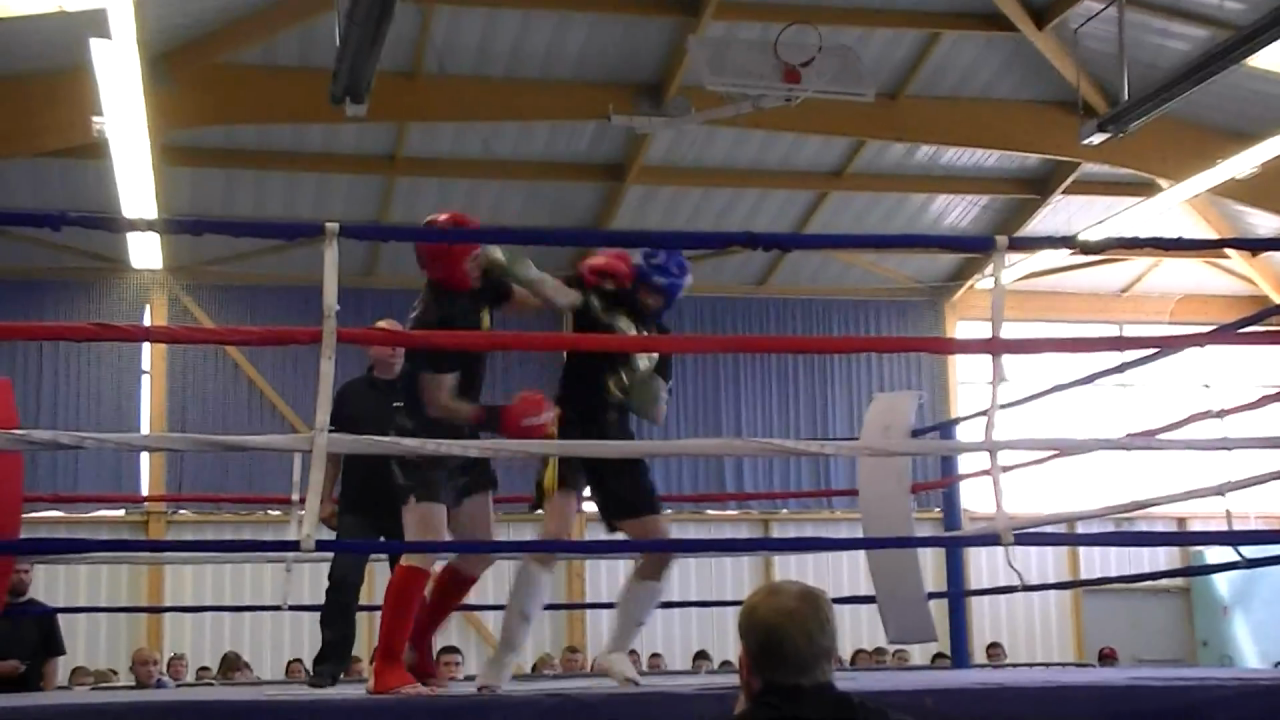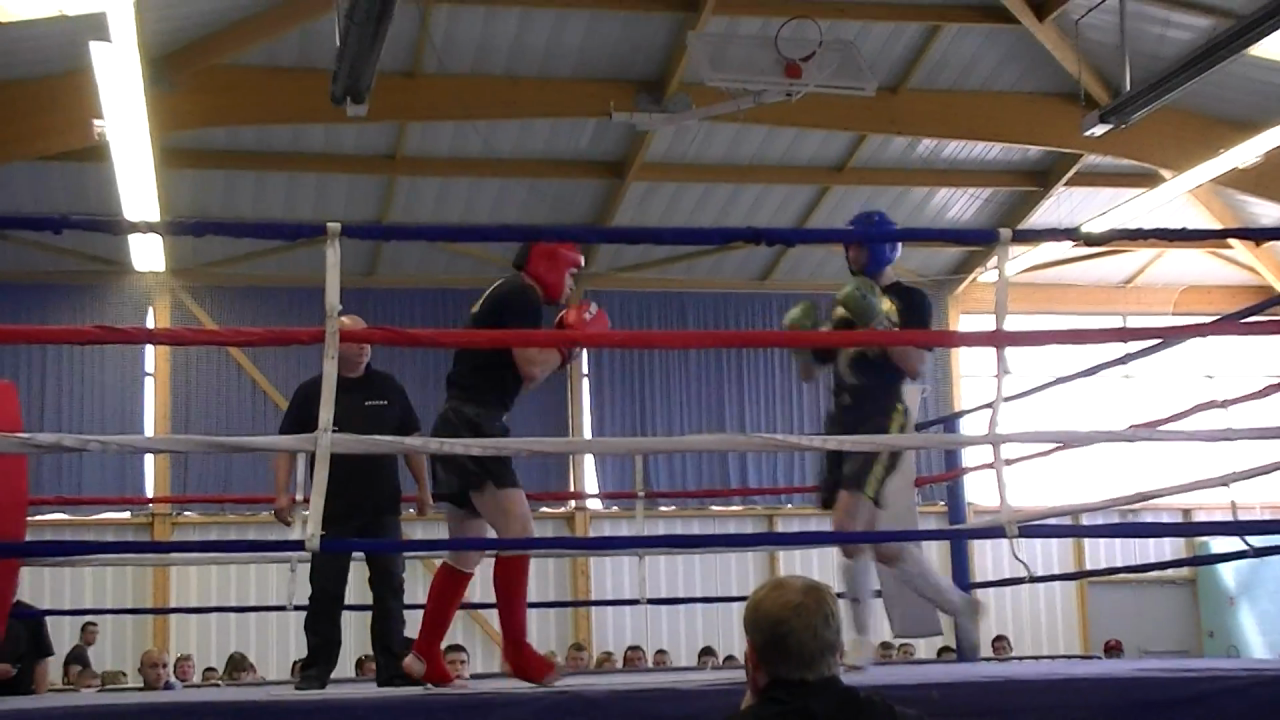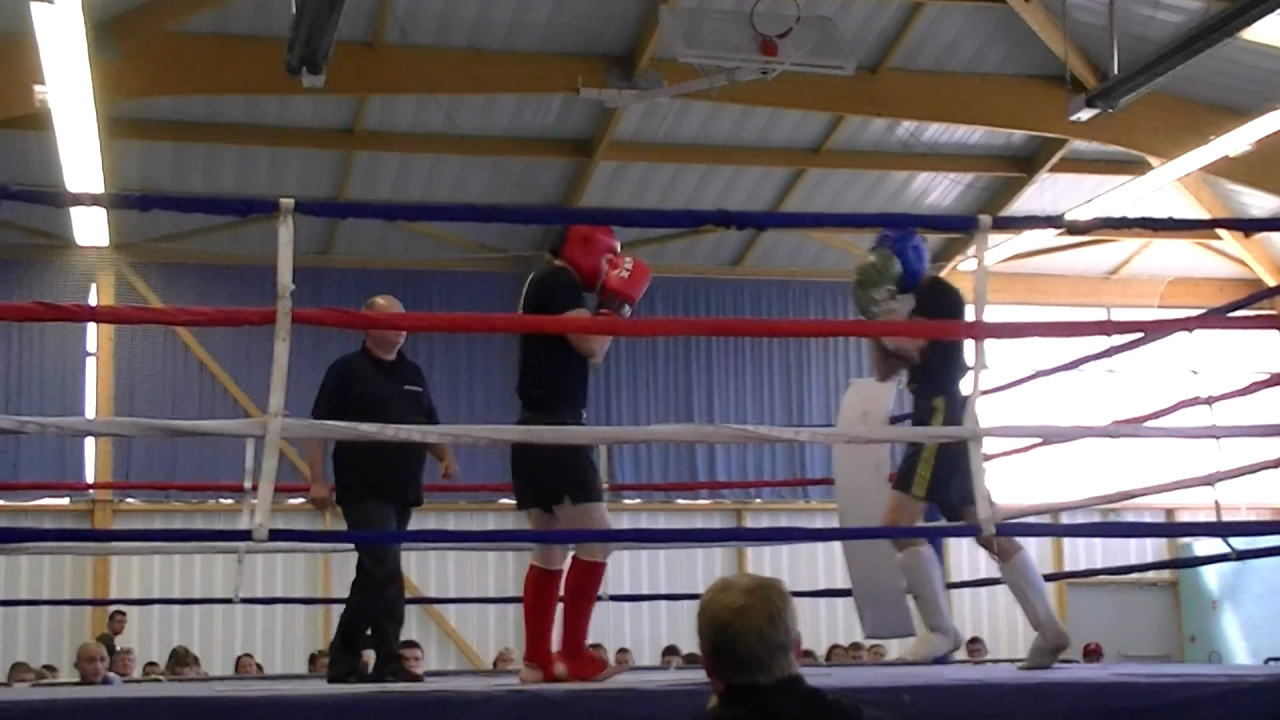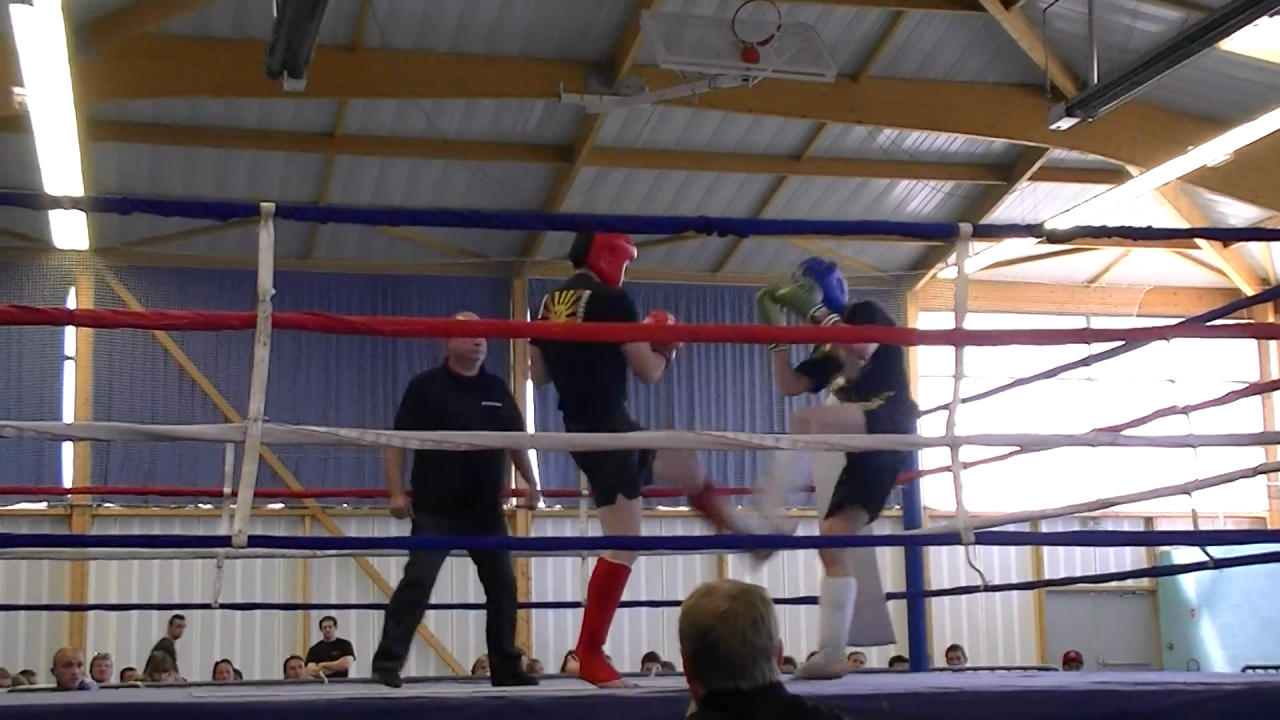
dt=0.7s
person 1, frame 1
left shoulder: (477, 285)
right shoulder: (436, 319)
left elbow: (546, 300)
right elbow: (438, 404)
left wrist: (580, 290)
right wrist: (495, 418)
left hip: (463, 438)
right hip: (428, 441)
left knee: (480, 552)
right knee: (424, 552)
left ankle: (418, 638)
right ankle: (387, 666)
person 1, frame 2
left shoulder: (510, 297)
right shoulder: (521, 295)
left elbow: (517, 367)
right elbow: (532, 367)
left wrist: (561, 340)
right wrist: (573, 344)
left hip: (462, 425)
right hip: (474, 424)
left knee: (465, 554)
right knee: (518, 531)
left ankle: (425, 655)
right ankle: (519, 652)
person 1, frame 3
left shoulder: (554, 286)
right shoulder: (557, 280)
left elbow: (586, 354)
right elbow: (592, 345)
left wrist: (610, 305)
right wrist: (620, 302)
left hip: (552, 426)
right hip: (553, 426)
left knee: (550, 551)
right knee: (595, 537)
left ankle: (538, 659)
right ankle: (574, 652)
person 1, frame 4
left shoulder: (550, 301)
right shoulder: (611, 302)
left elbow: (537, 372)
right elbow: (650, 371)
right wrist: (666, 342)
left hip: (594, 425)
right hip: (604, 427)
left knee: (685, 465)
right knee: (623, 544)
left ankle: (733, 533)
right ankle: (590, 658)
person 2, frame 1
left shoulder: (658, 338)
right shoulder: (601, 302)
left elbow: (657, 413)
left wrist: (645, 394)
left hip: (615, 440)
right hip: (573, 432)
left knee: (658, 548)
right knee: (556, 536)
left ankle: (616, 652)
right ankle: (505, 654)
person 2, frame 2
left shoulder: (912, 301)
right shoulder: (844, 302)
left elbow: (917, 367)
right elbow: (807, 369)
left wrist: (877, 321)
right wrist: (799, 337)
left hip: (882, 425)
right hip: (843, 427)
left knee: (848, 525)
right knee: (876, 542)
left ankle: (863, 637)
right ankle: (957, 606)
person 2, frame 3
left shoulder: (939, 295)
right shoulder: (916, 306)
left elbow: (907, 346)
right elbow: (884, 370)
left wrist: (877, 302)
right wrist: (875, 314)
left hip: (941, 418)
right hip: (946, 423)
left knee: (898, 521)
right knee: (991, 533)
left ankle: (940, 629)
right ankle: (1049, 630)
person 2, frame 4
left shoulder: (867, 315)
right shoulder: (828, 352)
left elbow: (861, 347)
right elbow: (787, 386)
left wrist: (814, 311)
right wrist: (774, 328)
left hip: (888, 417)
right hip: (865, 438)
left knee: (807, 421)
right knee: (832, 541)
right ankle: (829, 653)
person 3, frame 1
right shoulder: (350, 393)
right elbow: (332, 450)
right wrist: (327, 498)
right hip: (358, 506)
right knee: (343, 581)
right ankle: (328, 665)
person 3, frame 2
left shoulder: (388, 387)
right shoulder: (311, 391)
left elbow: (410, 440)
left wrist: (423, 487)
right wrist: (283, 493)
left hip: (383, 506)
right hip: (333, 509)
left knee: (389, 584)
right knee: (326, 590)
left ankle: (390, 667)
right ankle: (316, 669)
person 3, frame 3
left shoulder: (413, 373)
right shoulder: (347, 369)
left elbow: (430, 427)
right elbow: (318, 427)
left wrist: (446, 457)
right wrist: (318, 480)
left hip: (402, 493)
right hip: (363, 491)
left knee: (373, 576)
right knee: (386, 572)
left ankle: (342, 662)
right ankle: (388, 661)
person 3, frame 4
left shoulder: (498, 389)
right shoulder: (425, 386)
right elbow: (398, 441)
left wrist: (529, 483)
right wrist: (396, 491)
left hip: (486, 507)
right hip: (435, 506)
left knee: (502, 585)
right knee: (418, 580)
left ankle: (505, 666)
right ankle: (387, 661)
